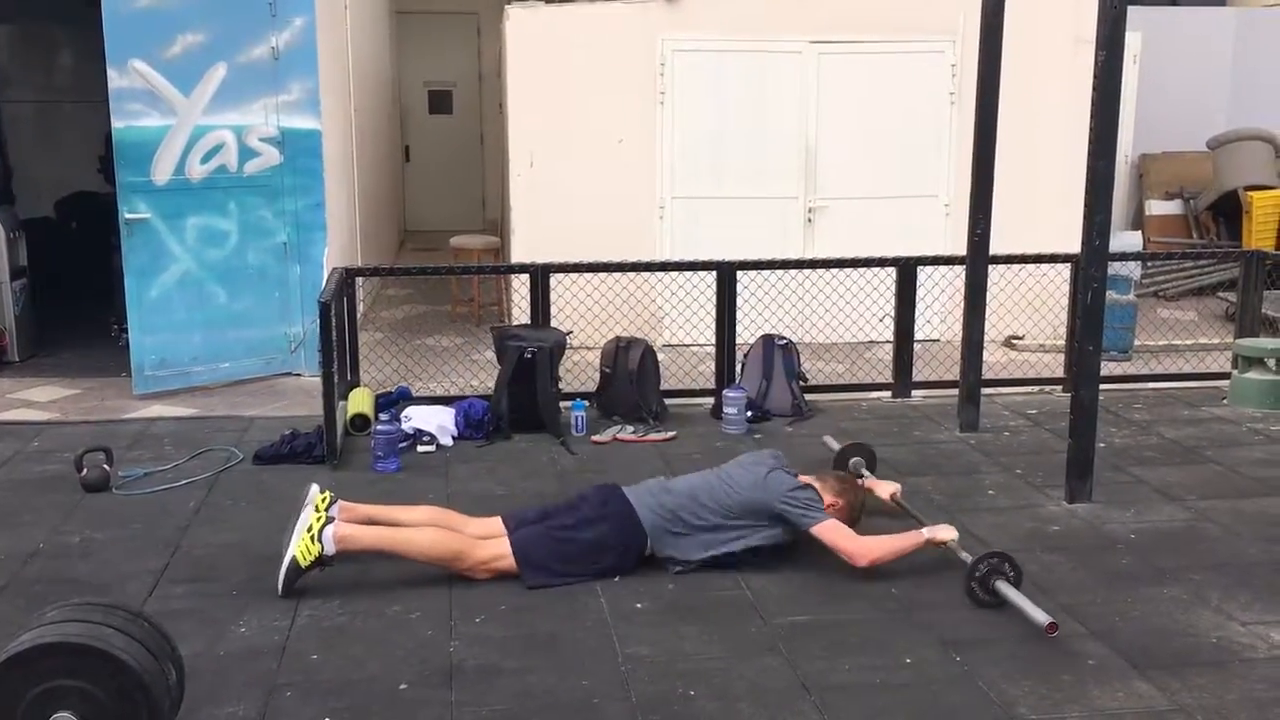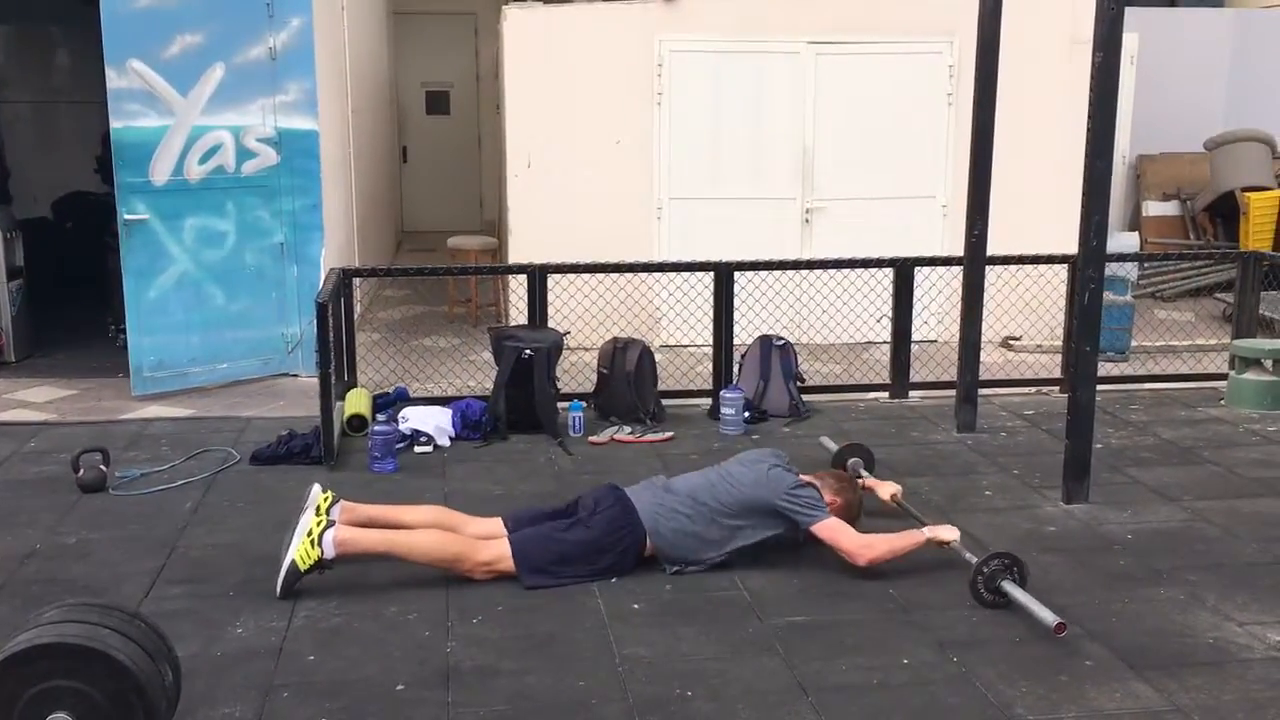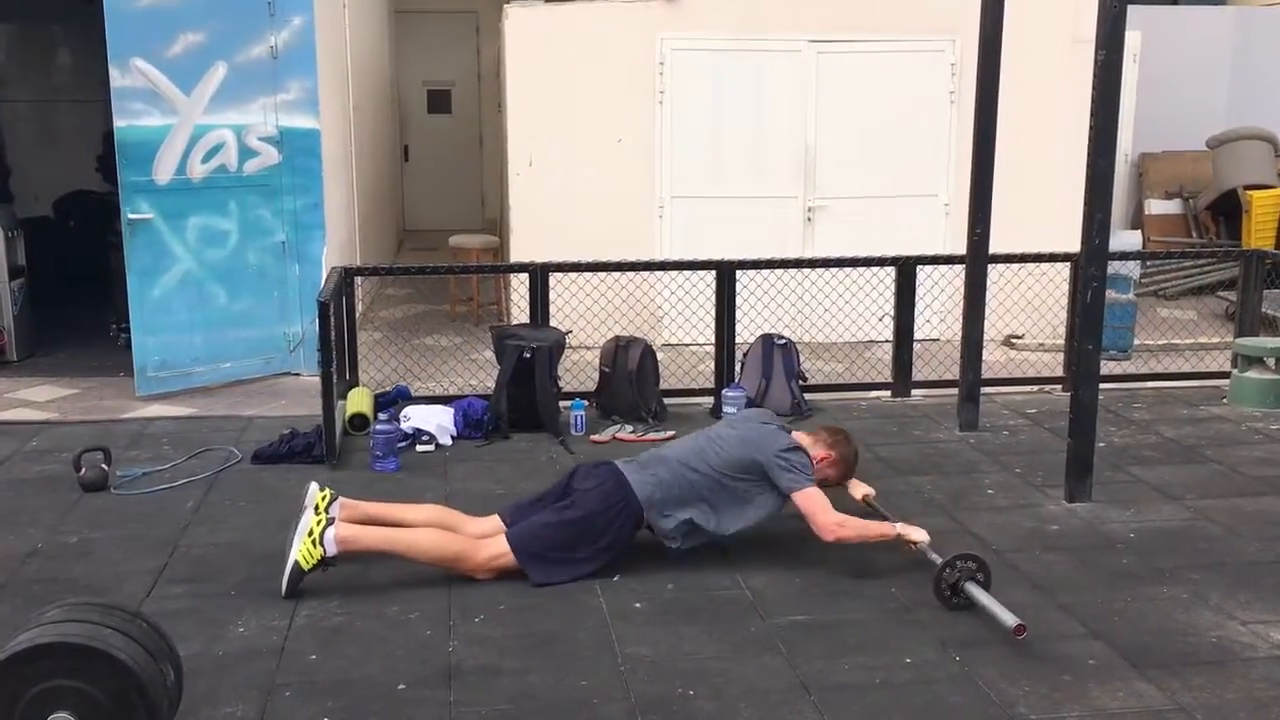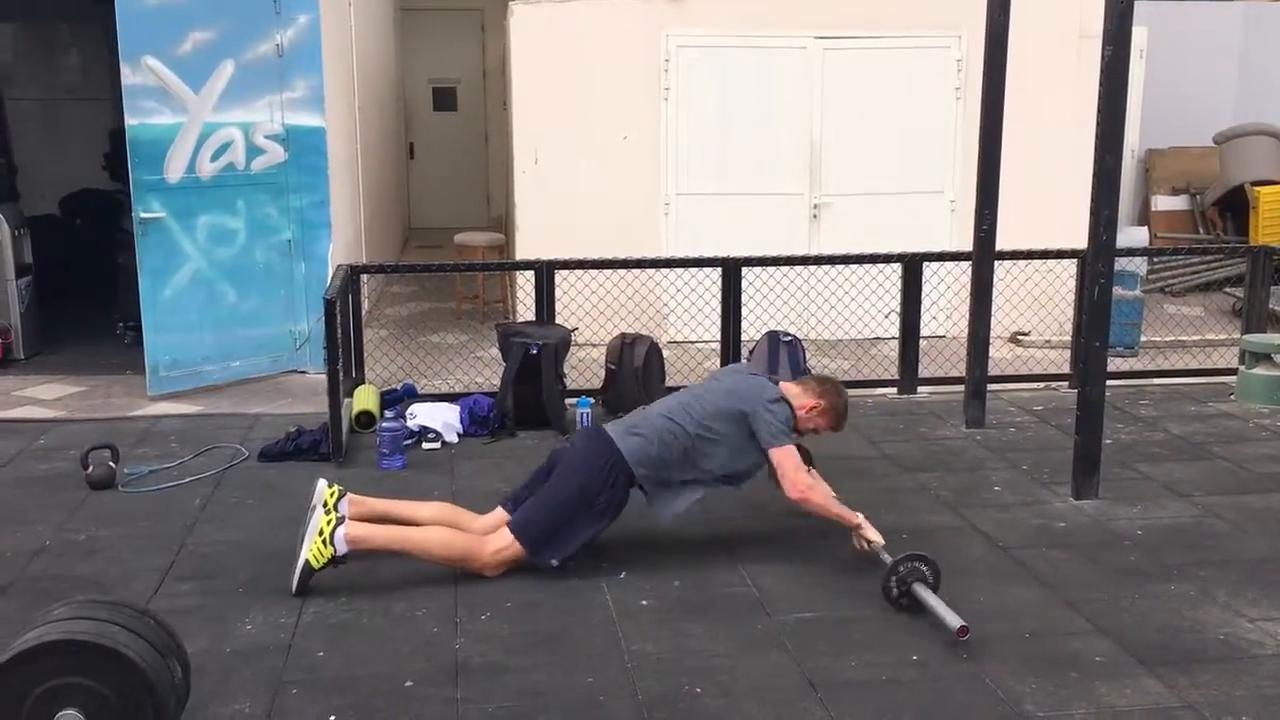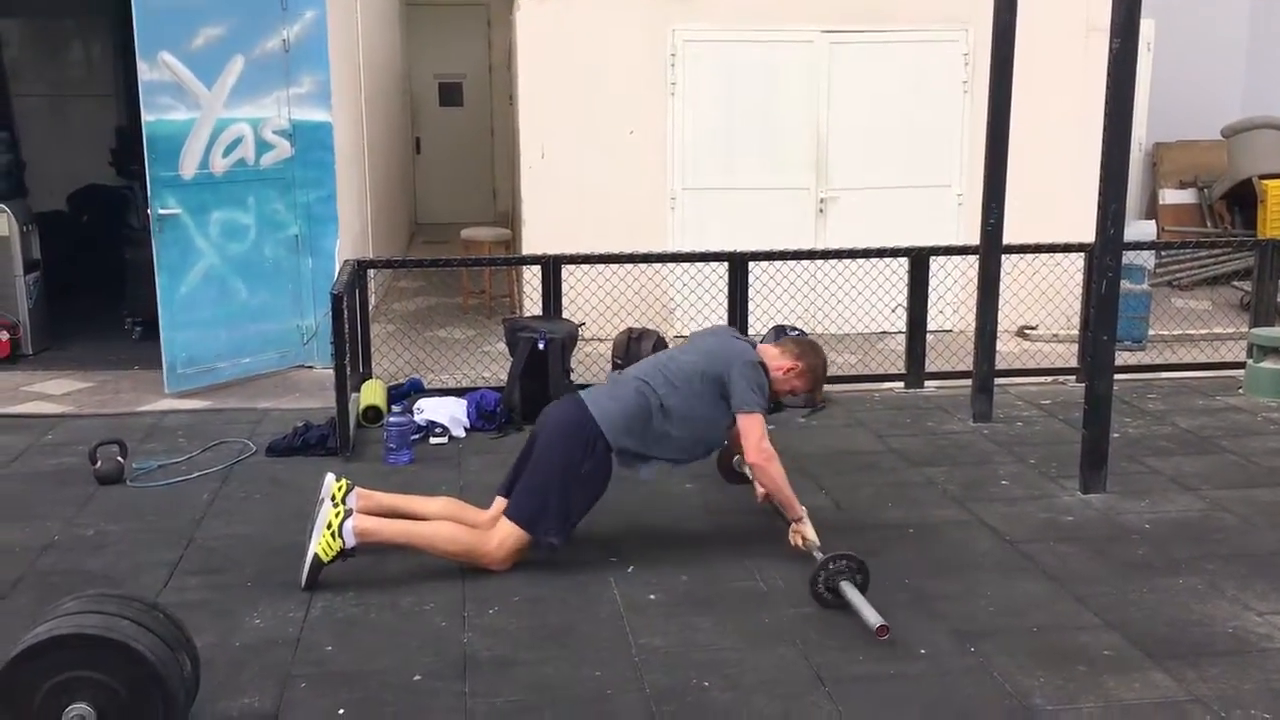
dt=0.3s
person 1, frame 1
left shoulder: (775, 463)
right shoulder: (792, 496)
right elbow: (860, 554)
left wrist: (869, 483)
right wrist: (928, 534)
left hip: (613, 502)
right hip: (621, 535)
left knee: (476, 527)
right knee: (478, 557)
left ankle: (336, 509)
right ankle: (334, 537)
person 1, frame 2
left shoulder: (777, 462)
right shoulder: (796, 493)
right elbow: (861, 552)
left wrist: (870, 483)
right wrist: (929, 533)
left hip: (614, 503)
right hip: (622, 534)
left knee: (476, 528)
right knee: (479, 560)
left ankle: (338, 510)
right ankle: (334, 539)
person 1, frame 3
left shoulder: (766, 423)
right shoulder: (786, 455)
right elbow: (830, 528)
left wrist: (847, 479)
right wrist: (898, 530)
left hip: (603, 479)
right hip: (617, 508)
left knee: (475, 528)
right knee: (479, 558)
left ankle: (335, 508)
right ankle: (335, 538)
person 1, frame 4
left shoulder: (753, 379)
right shoulder: (770, 404)
right elbow: (798, 489)
left wrist: (805, 467)
right wrist: (855, 521)
left hip: (594, 446)
right hip: (607, 468)
left knee: (483, 525)
right knee: (491, 554)
left ankle: (346, 504)
right ankle: (344, 535)
person 1, frame 5
left shoulder: (729, 341)
right shoulder: (749, 366)
left elbow: (729, 422)
right elbow: (759, 454)
left wrist: (756, 476)
right wrist: (798, 515)
left hip: (572, 416)
right hip: (589, 438)
left knee: (486, 520)
right knee: (495, 549)
left ankle: (352, 498)
right ankle: (352, 528)
